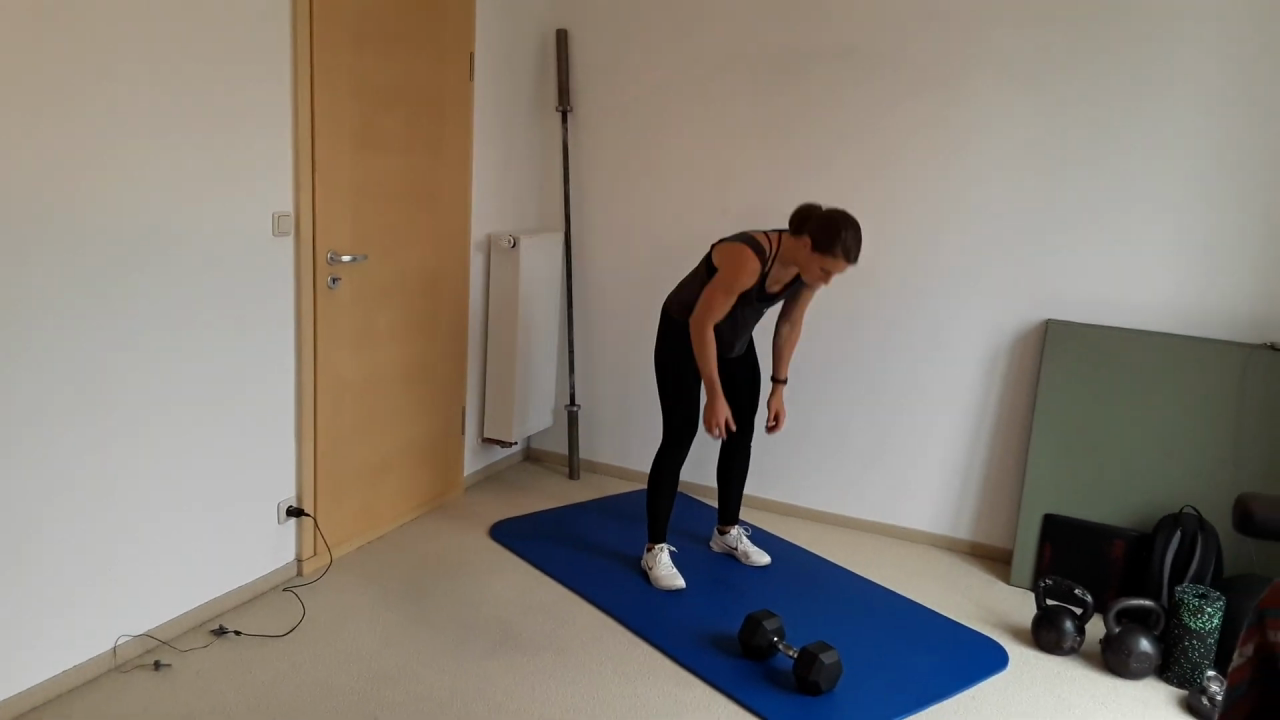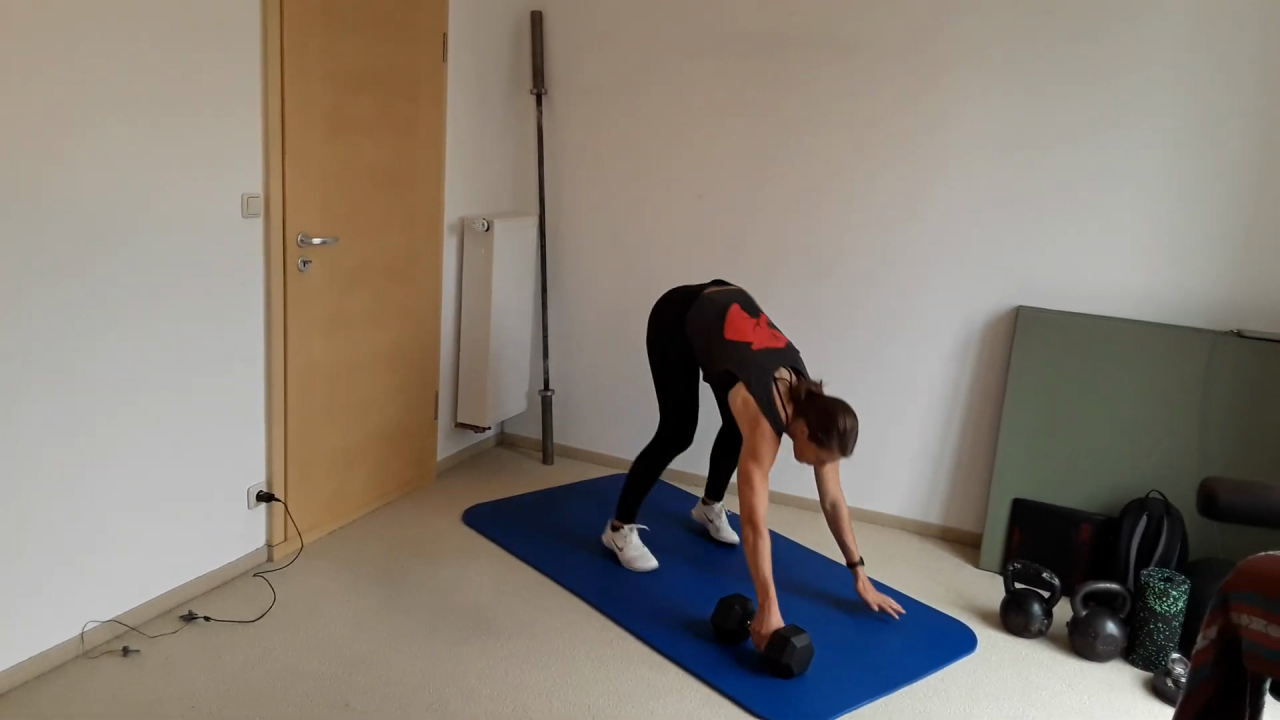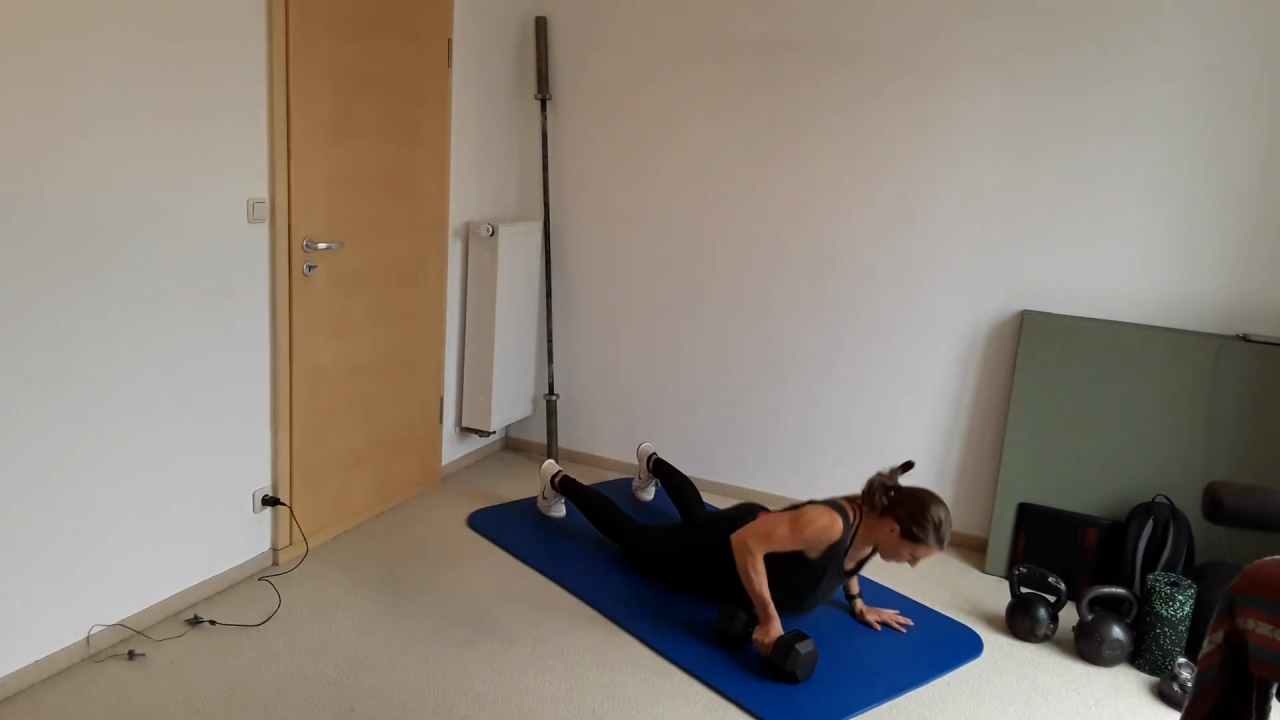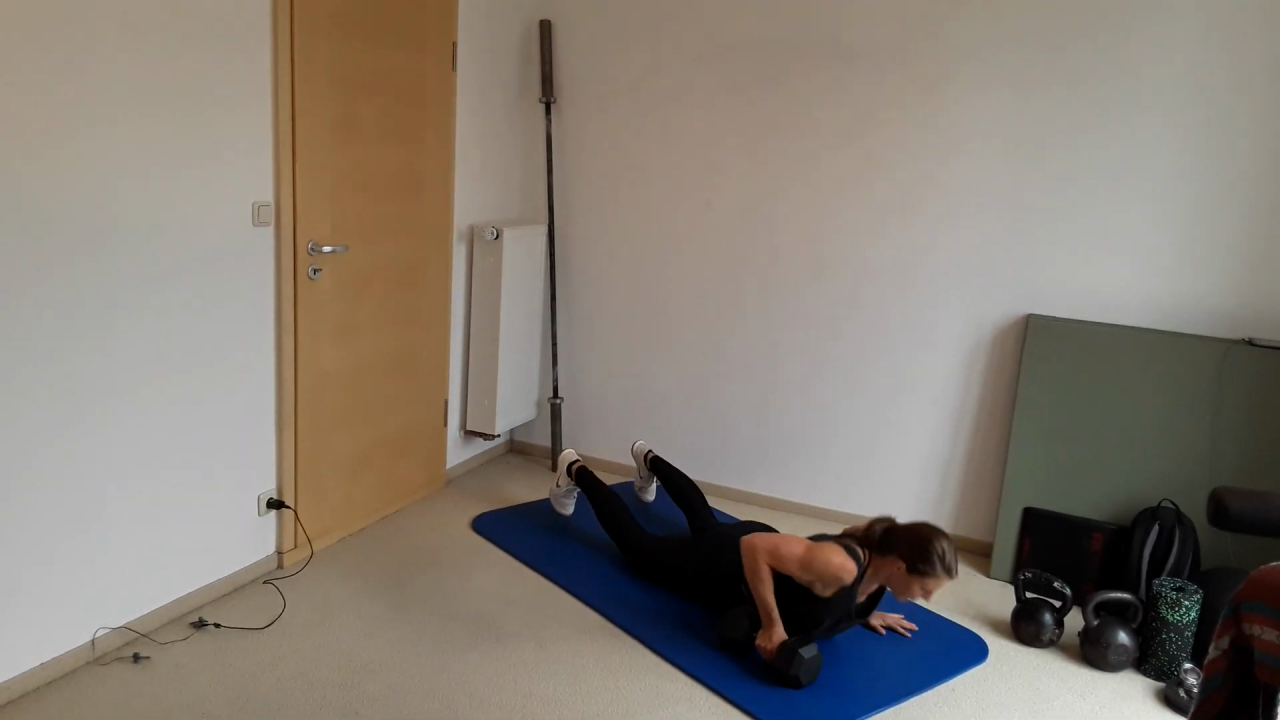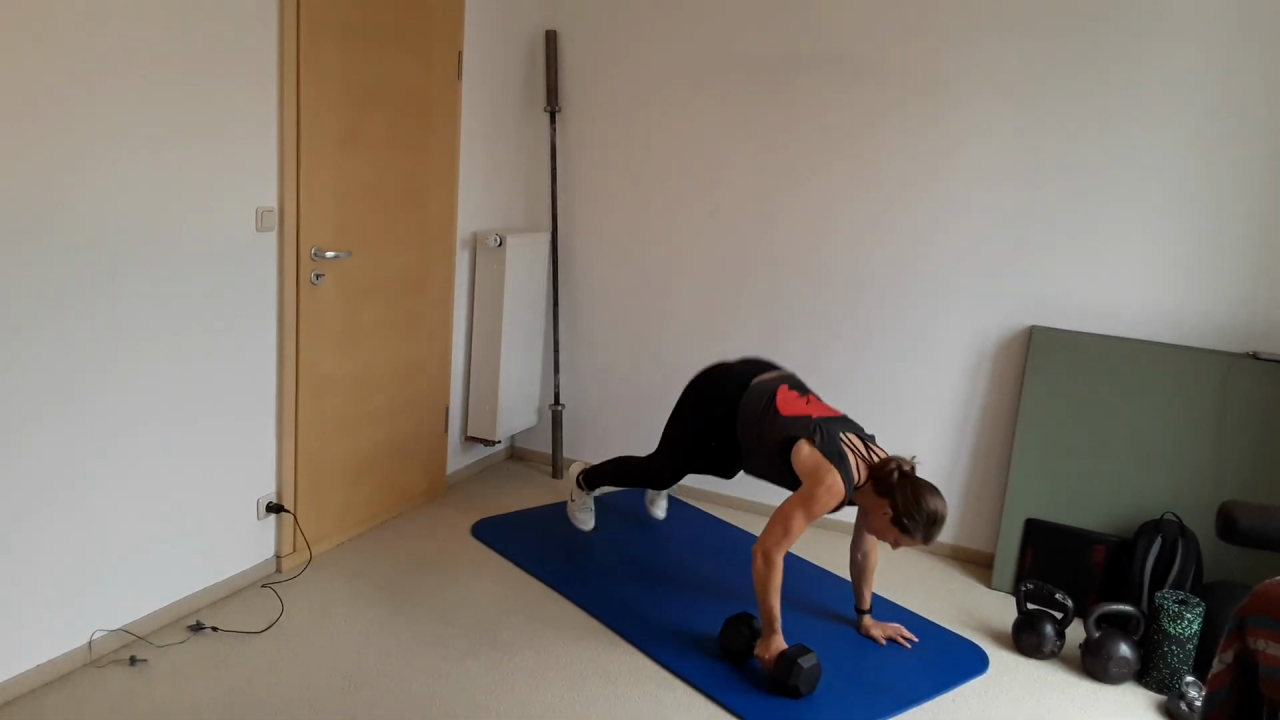
dt=0.5s
person 1, frame 1
left shoulder: (808, 265)
right shoulder: (750, 258)
left elbow: (789, 324)
right elbow: (700, 324)
left wrist: (779, 385)
right wrist: (715, 395)
left hip: (735, 339)
right hip: (683, 330)
left knee: (740, 433)
right knee: (681, 434)
left ankle: (727, 532)
right ankle: (655, 547)
person 1, frame 2
left shoulder: (813, 406)
right shoulder: (765, 420)
left elbow: (832, 499)
right elbow: (754, 524)
left wrist: (859, 574)
right wrist: (768, 608)
right hip: (678, 318)
right knee: (678, 433)
left ankle: (710, 507)
right ankle: (620, 528)
person 1, frame 3
left shoulder: (873, 517)
right shoulder: (828, 524)
right elbow: (746, 541)
left wrist: (858, 603)
right wrist: (768, 619)
left hip: (756, 525)
right hip: (724, 546)
left knee: (698, 515)
right knee: (632, 536)
left ankle: (651, 462)
right ankle: (558, 480)
person 1, frame 4
left shoulder: (884, 549)
right shoulder: (840, 567)
right elbow: (753, 548)
left wrist: (869, 609)
right wrist: (772, 626)
left hip: (754, 542)
right hip: (726, 568)
left knee: (705, 522)
right knee: (637, 545)
left ankle: (648, 460)
right ankle: (575, 471)
person 1, frame 5
left shoulder: (883, 477)
right shoulder: (833, 482)
left elbow: (864, 547)
right elbow: (767, 554)
left wrist: (865, 615)
right wrist: (771, 637)
left hip: (766, 383)
right hip: (720, 391)
left knee: (722, 466)
right knee: (663, 467)
left ankle: (656, 484)
right ankle: (584, 480)
